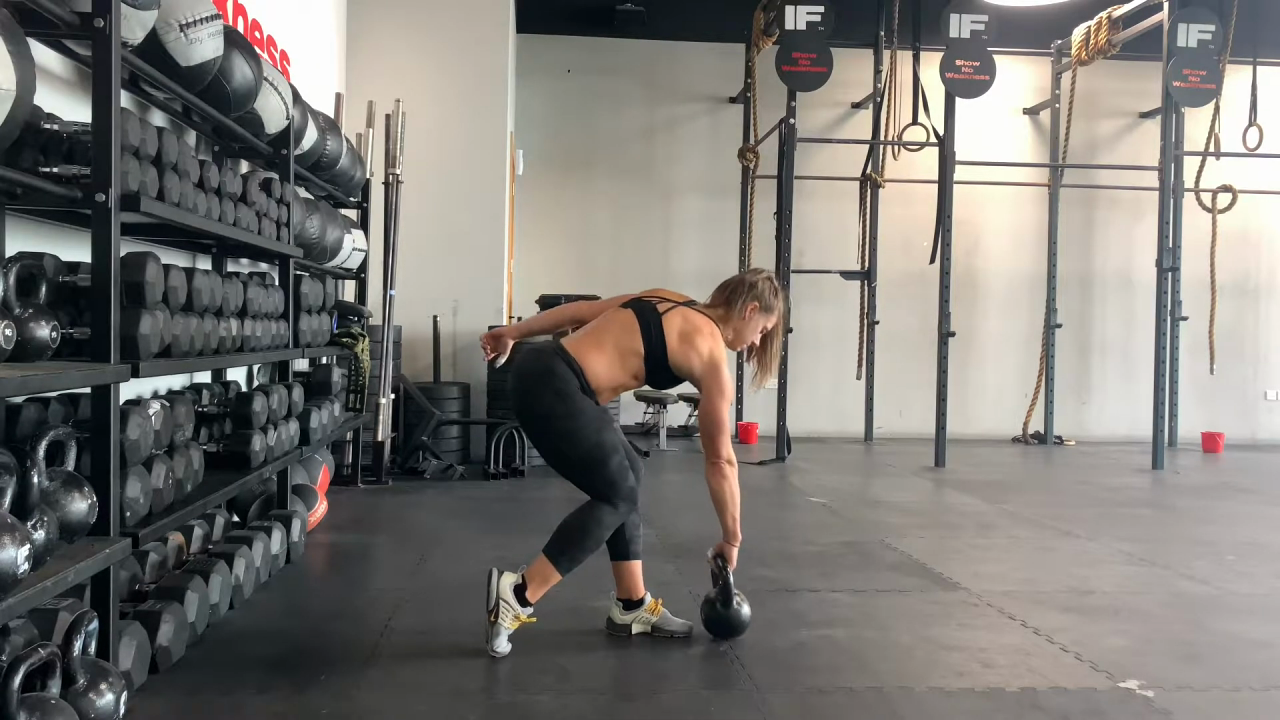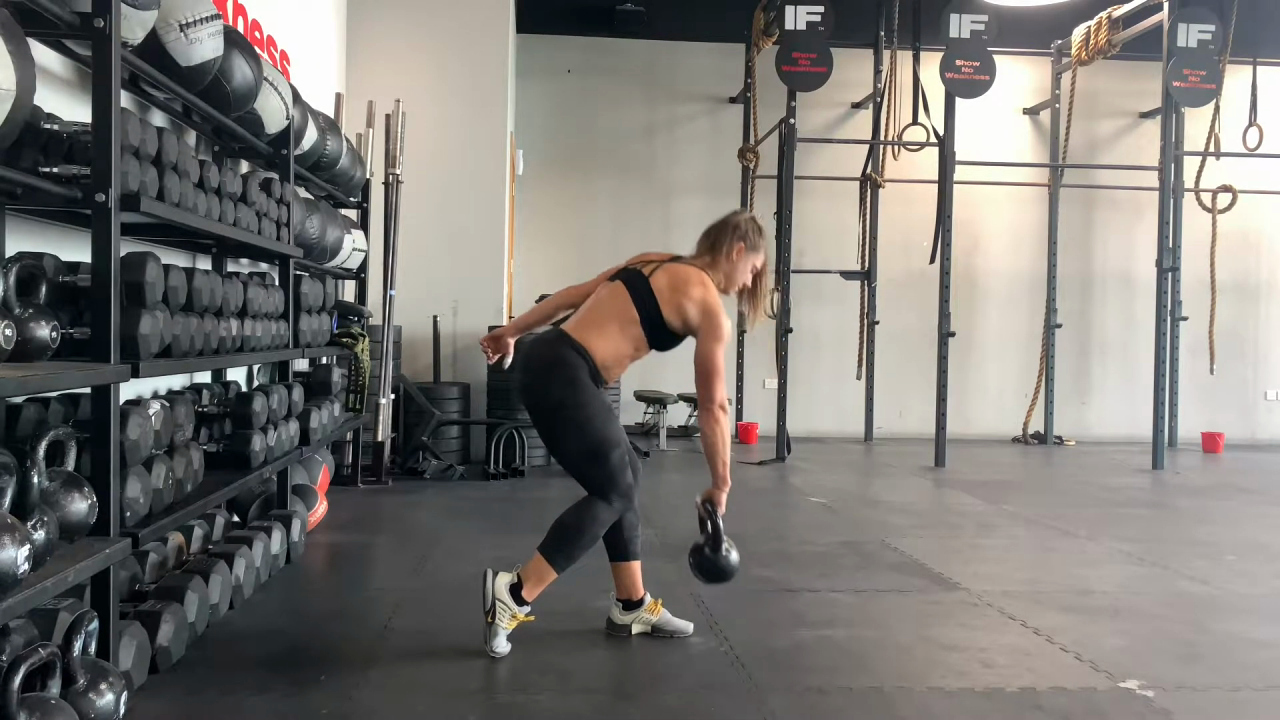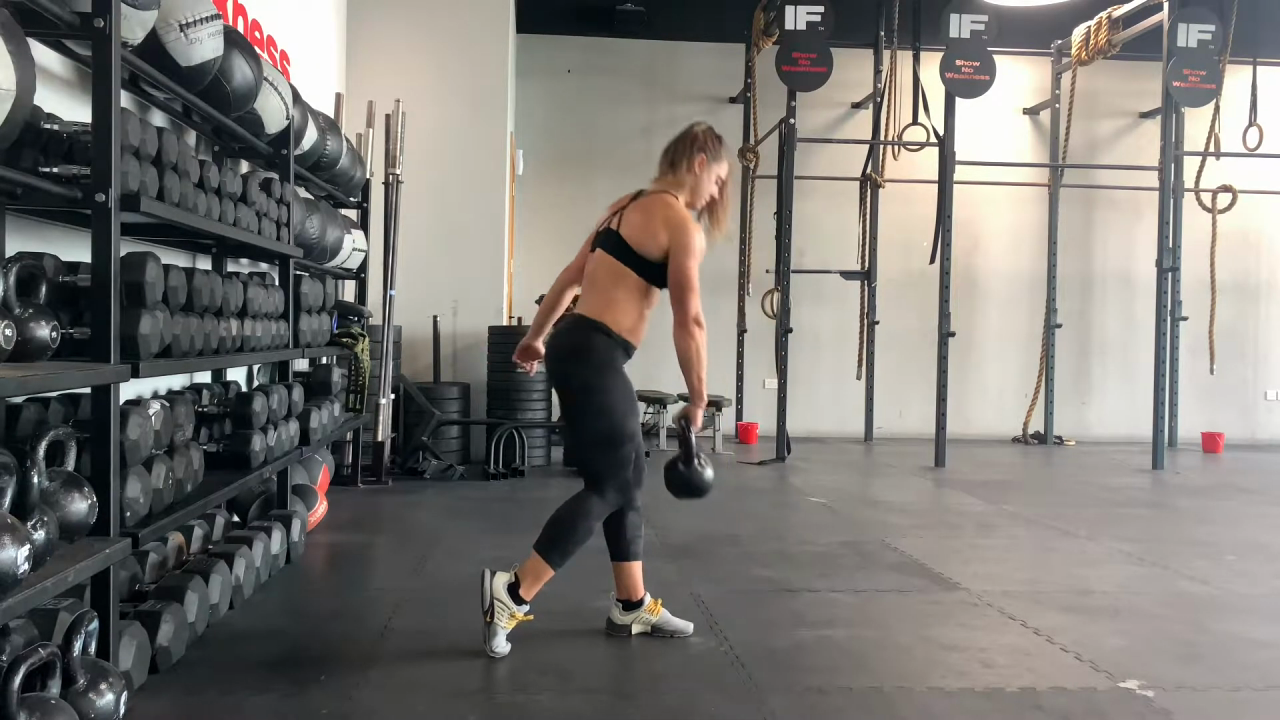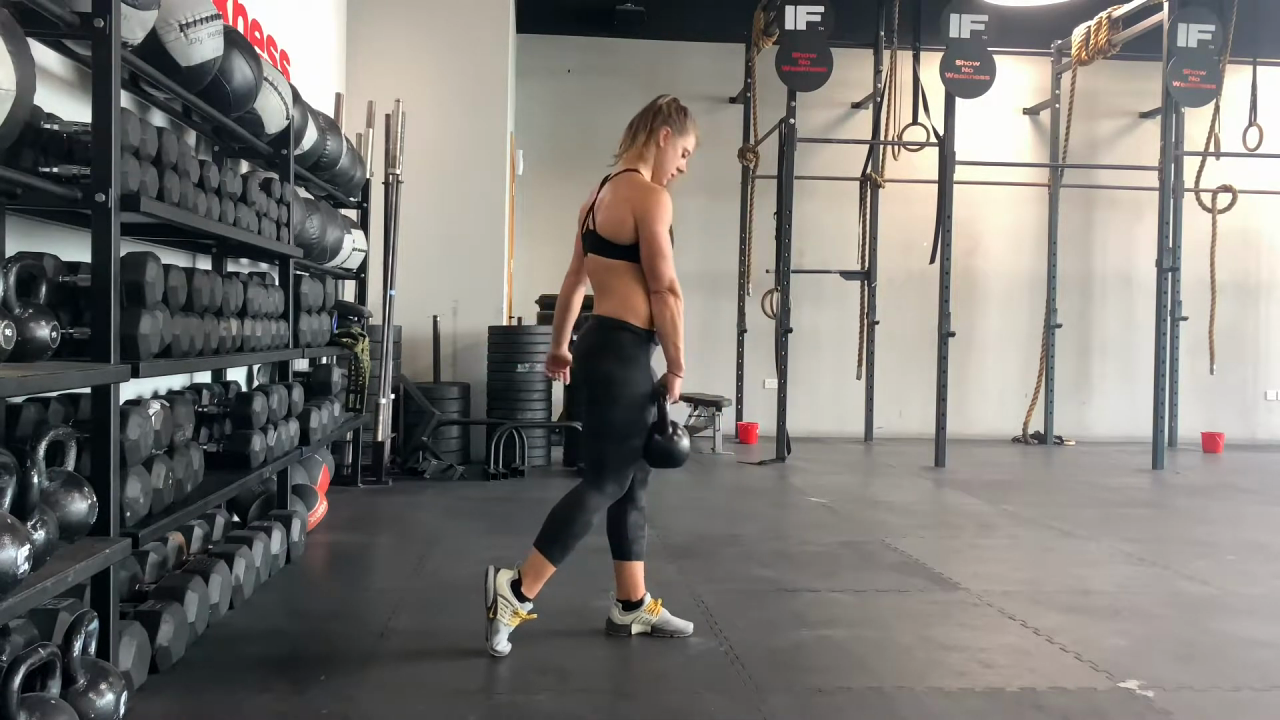
dt=0.3s
person 1, frame 1
left shoulder: (669, 303)
right shoulder: (711, 357)
left elbow: (582, 310)
right elbow: (720, 461)
left wrist: (513, 332)
right wrist: (732, 539)
left hip: (542, 367)
right hip: (552, 387)
left knee: (626, 475)
right knee: (616, 496)
left ankle: (632, 606)
right ankle: (516, 595)
person 1, frame 2
left shoulder: (656, 263)
right shoulder: (708, 307)
left elbow: (574, 295)
right elbow: (713, 407)
left wrist: (512, 332)
right wrist: (720, 487)
left hip: (549, 360)
right hip: (563, 376)
left knee: (624, 480)
right knee: (611, 493)
left ankle: (632, 607)
right ankle: (513, 595)
person 1, frame 3
left shoulder: (626, 205)
right shoulder: (681, 224)
left elbow: (572, 275)
right elbow: (689, 321)
left wrist: (537, 335)
right wrist: (698, 400)
left hip: (575, 346)
right hip: (597, 357)
left knee: (627, 477)
right knee: (608, 487)
left ankle: (631, 606)
right ankle: (511, 596)
person 1, frame 4
left shoulder: (604, 192)
right shoulder: (649, 197)
left elbow: (574, 279)
right elbow: (665, 290)
left wrist: (560, 344)
right wrist: (676, 368)
left hip: (603, 346)
right hip: (621, 353)
left knee: (630, 480)
right knee: (605, 482)
left ankle: (631, 606)
right ankle: (514, 592)
